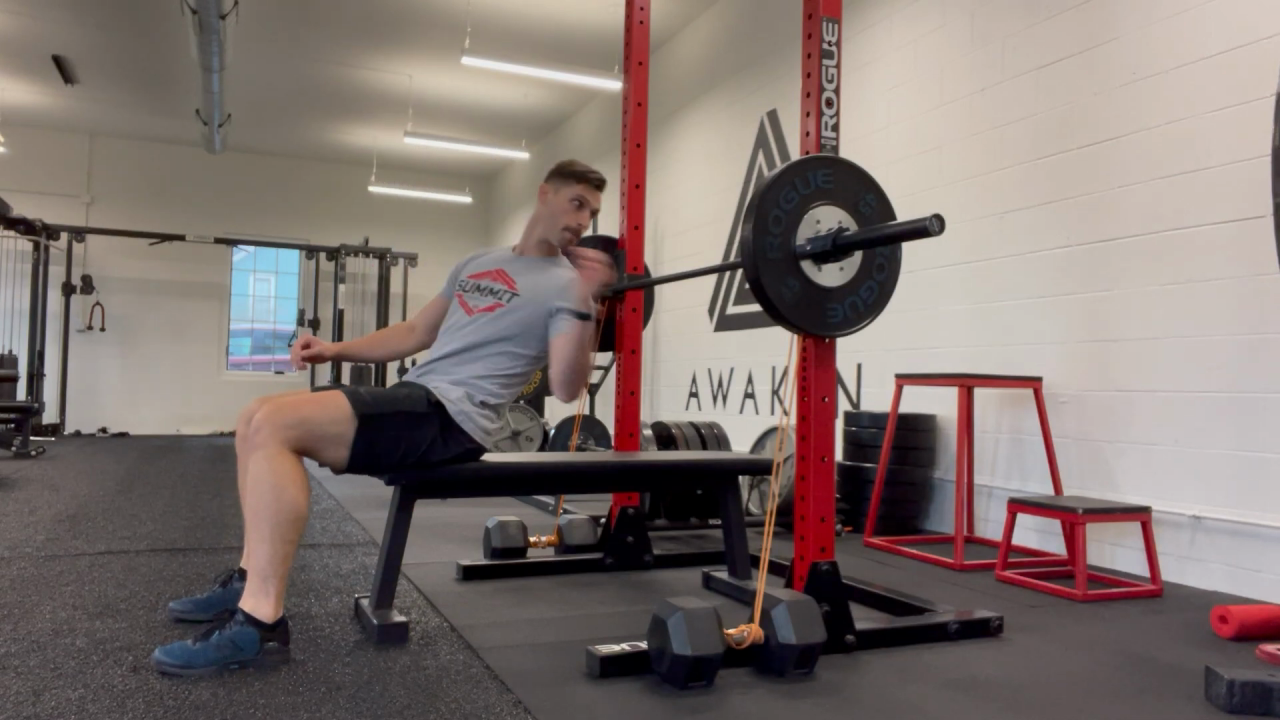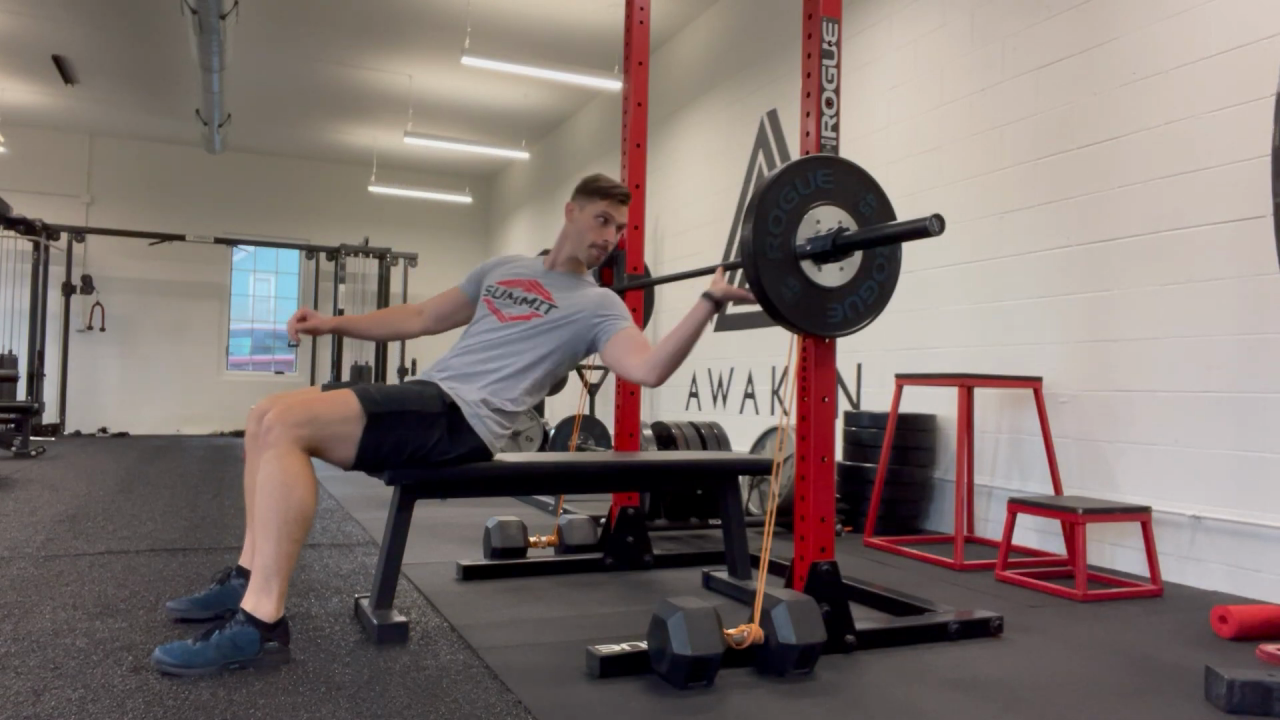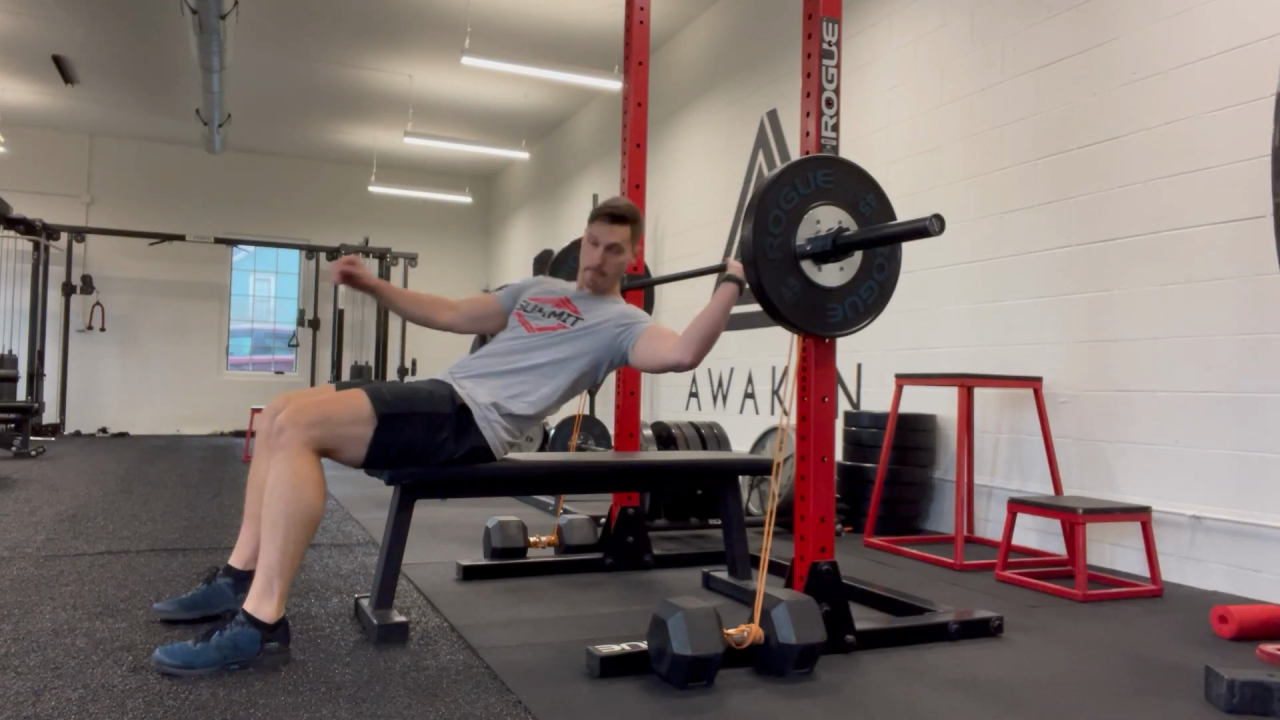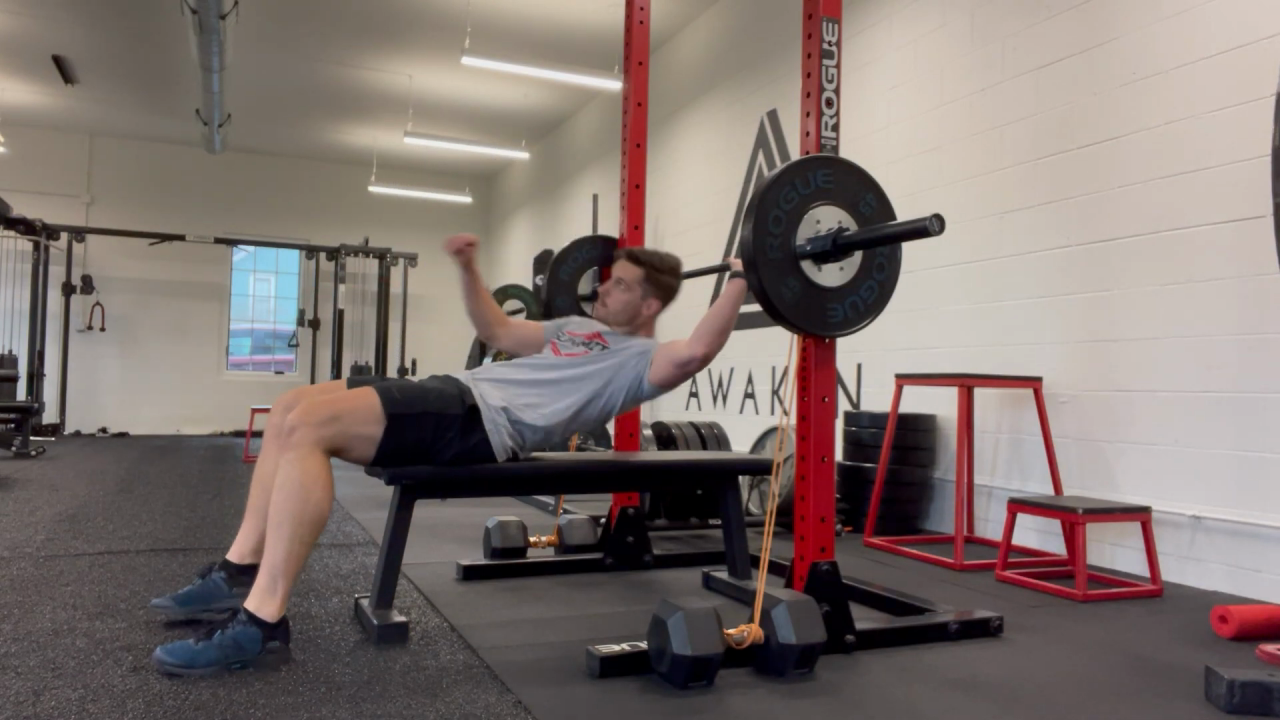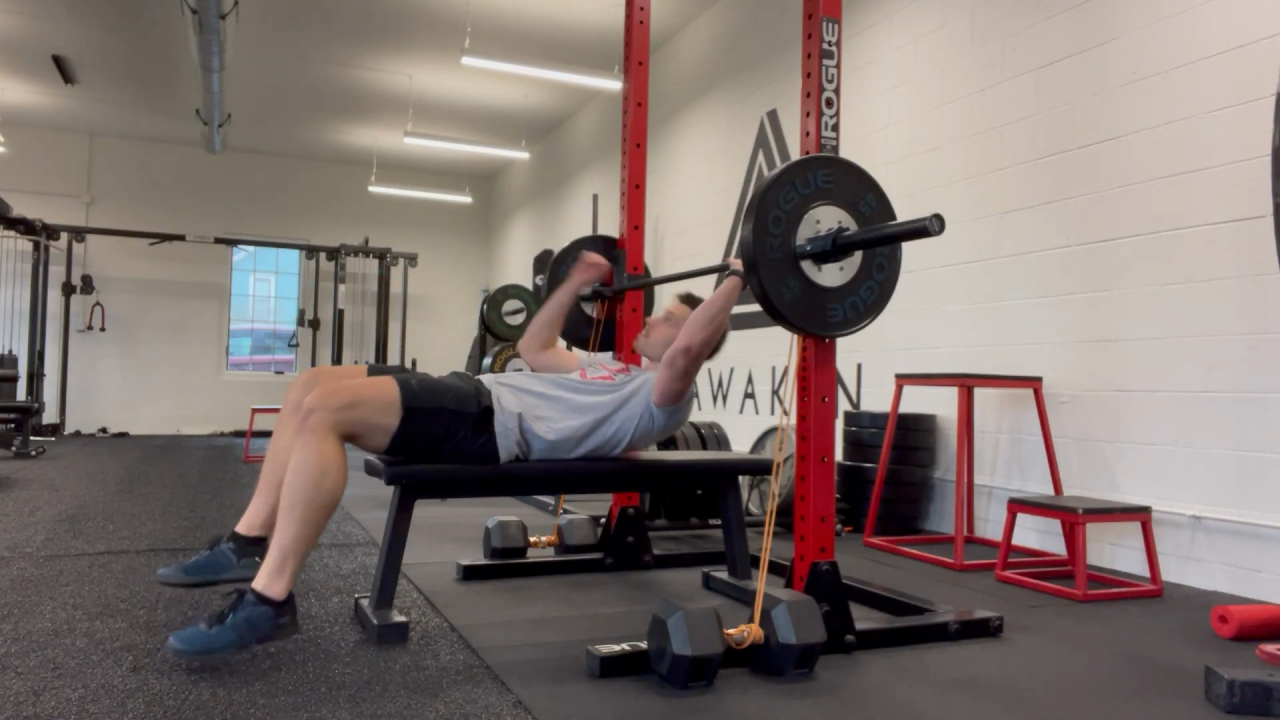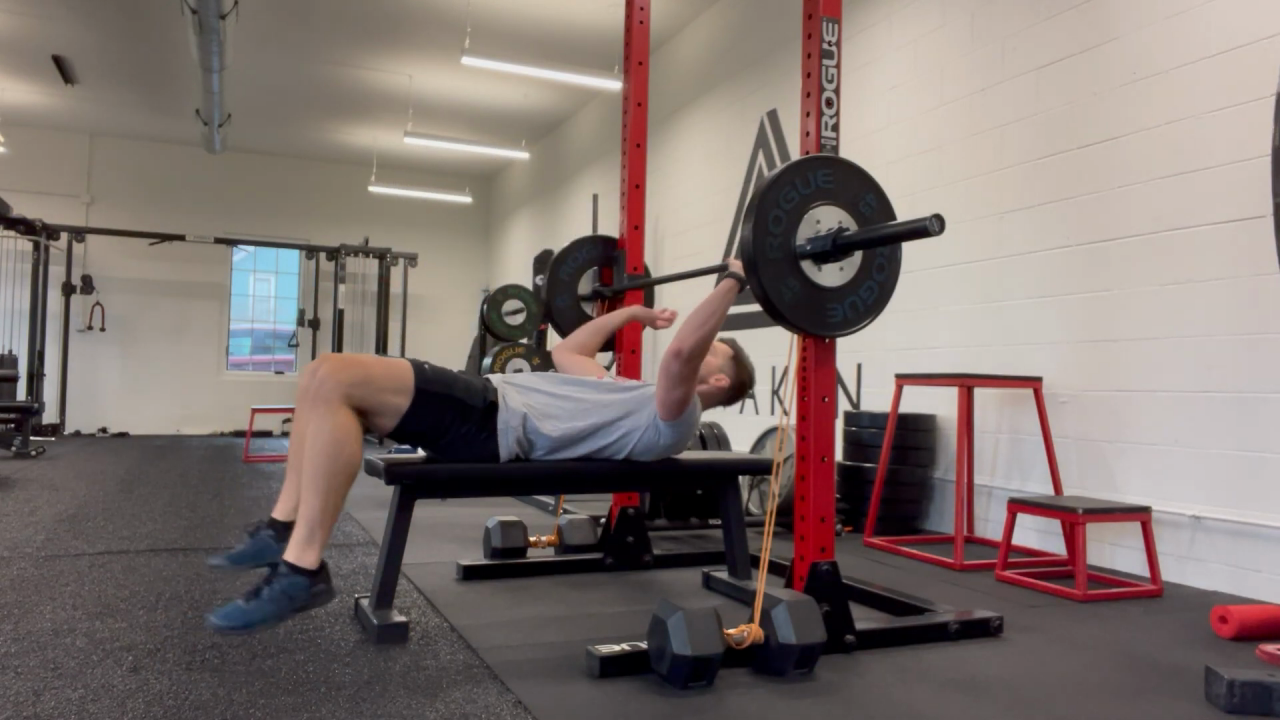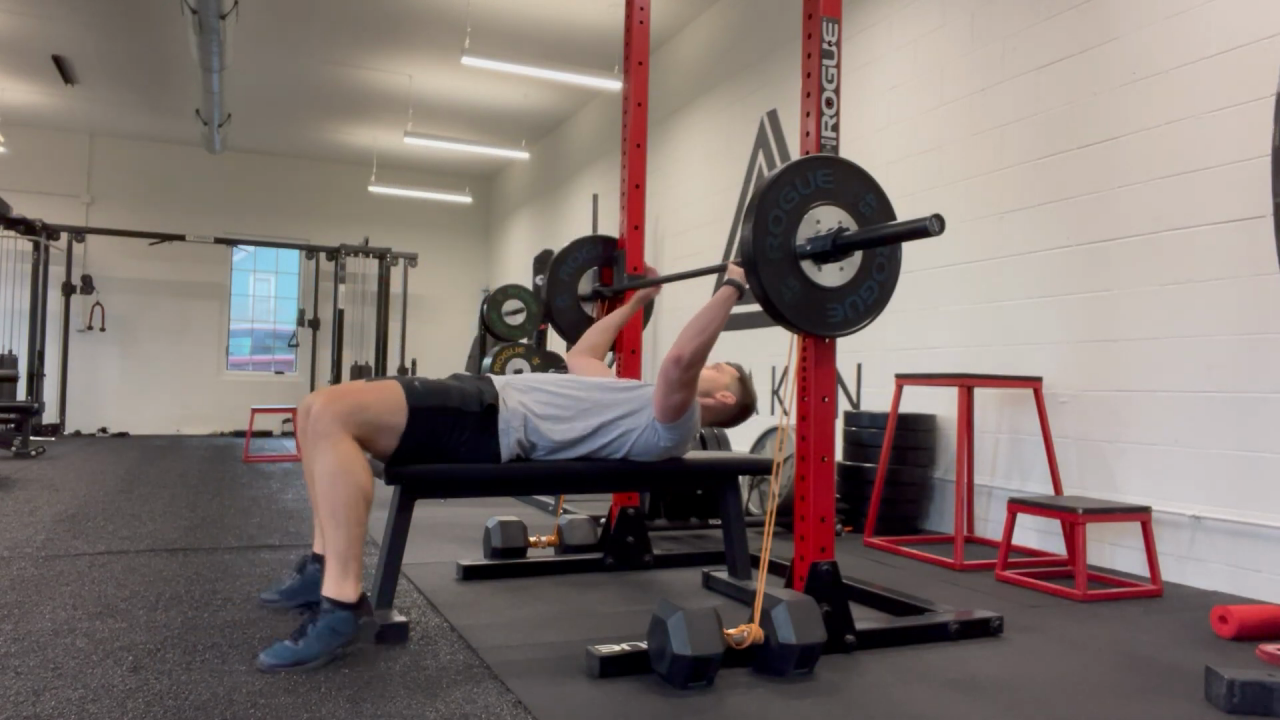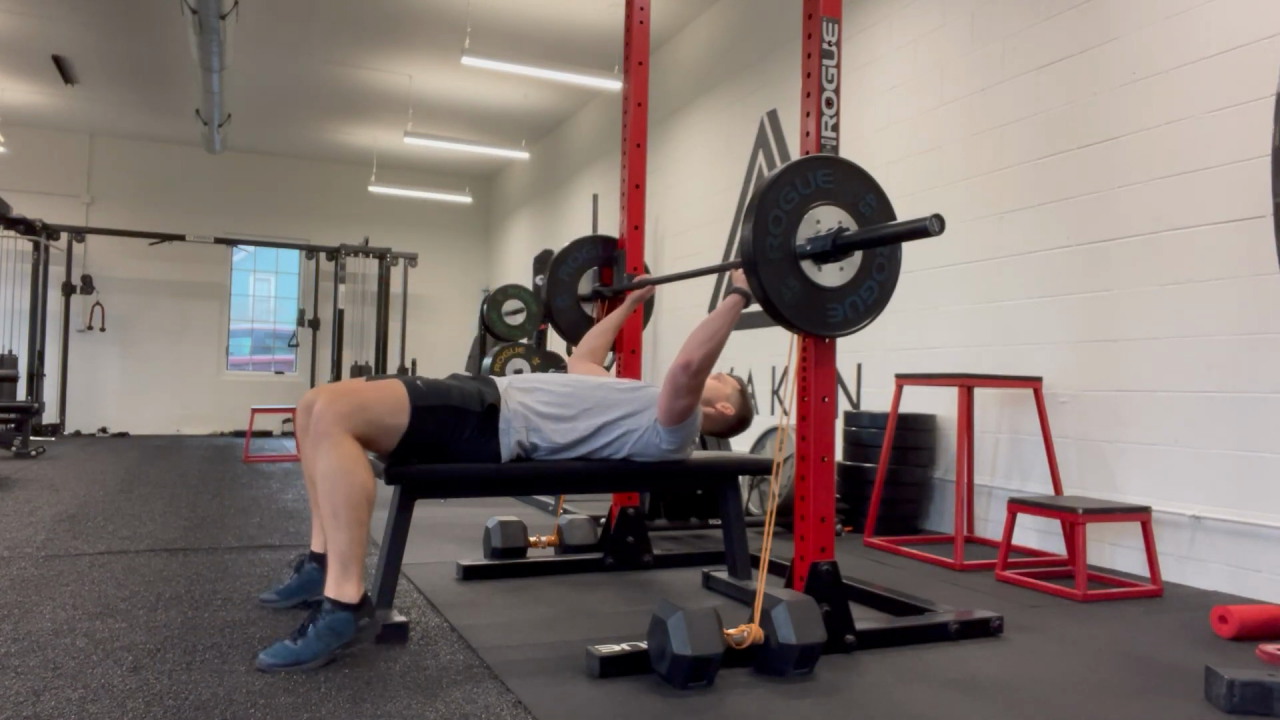
dt=0.2s
person 1, frame 1
left shoulder: (561, 289)
right shoulder: (482, 263)
left elbow: (566, 385)
right elbow: (414, 334)
left wrist: (585, 310)
right wrist: (338, 350)
left hip: (447, 425)
right hip: (411, 401)
left knee: (273, 425)
right knee: (264, 421)
left ankle: (261, 624)
right ankle: (253, 578)
person 1, frame 2
left shoulder: (597, 307)
right shoulder: (502, 269)
left elbow: (651, 369)
right elbow: (419, 318)
left wrist: (711, 300)
right wrist: (332, 324)
left hip: (459, 420)
right hip: (426, 393)
left knee: (284, 424)
right knee: (269, 416)
left ankle: (260, 622)
right ankle: (249, 575)
person 1, frame 3
left shoulder: (622, 323)
right shoulder: (540, 291)
left elbow: (686, 351)
right elbow: (449, 314)
left wrist: (732, 283)
right wrist: (372, 285)
left hip: (467, 421)
right hip: (443, 393)
left knee: (295, 425)
right knee: (283, 414)
left ankle: (260, 623)
right ankle: (241, 574)
person 1, frame 4
left shoulder: (644, 359)
right shoulder: (581, 328)
left elbow: (694, 350)
right elbow: (495, 329)
left wrist: (738, 280)
right wrist: (469, 267)
left hip: (478, 424)
right hip: (461, 394)
left knee: (307, 425)
right knee: (293, 406)
left ankle: (260, 622)
right ankle: (241, 567)
person 1, frame 5
left shoulder: (664, 402)
right shoulder: (615, 370)
left elbow: (689, 350)
right elbow: (533, 348)
left wrist: (735, 278)
right wrist: (574, 286)
left hip: (491, 429)
right hip: (480, 400)
left knee: (323, 406)
right knee: (312, 389)
left ankle: (269, 599)
right ankle: (249, 542)
person 1, frame 6
left shoulder: (671, 424)
right shoulder: (629, 389)
left elbow: (681, 353)
right elbow: (569, 351)
left wrist: (734, 280)
right wrist: (631, 313)
left hip: (494, 428)
right hip: (483, 396)
left knee: (330, 378)
right knee: (327, 377)
left ankle: (301, 570)
right ankle: (283, 530)
person 1, frame 7
left shoulder: (673, 424)
right shoulder: (636, 399)
left elbow: (680, 359)
right elbow: (581, 356)
left wrist: (732, 287)
right wrist: (632, 303)
left hip: (495, 428)
right hip: (488, 401)
left knee: (330, 414)
right knee: (320, 409)
left ankle: (342, 603)
right ankle: (326, 561)
person 1, frame 8
left shoulder: (673, 429)
right shoulder: (642, 403)
left elbow: (687, 363)
right elbow: (582, 359)
left wrist: (739, 295)
right wrist: (630, 302)
left hip: (495, 427)
right hip: (489, 400)
left knee: (333, 414)
right knee: (317, 406)
left ankle: (345, 605)
right ankle: (325, 561)
